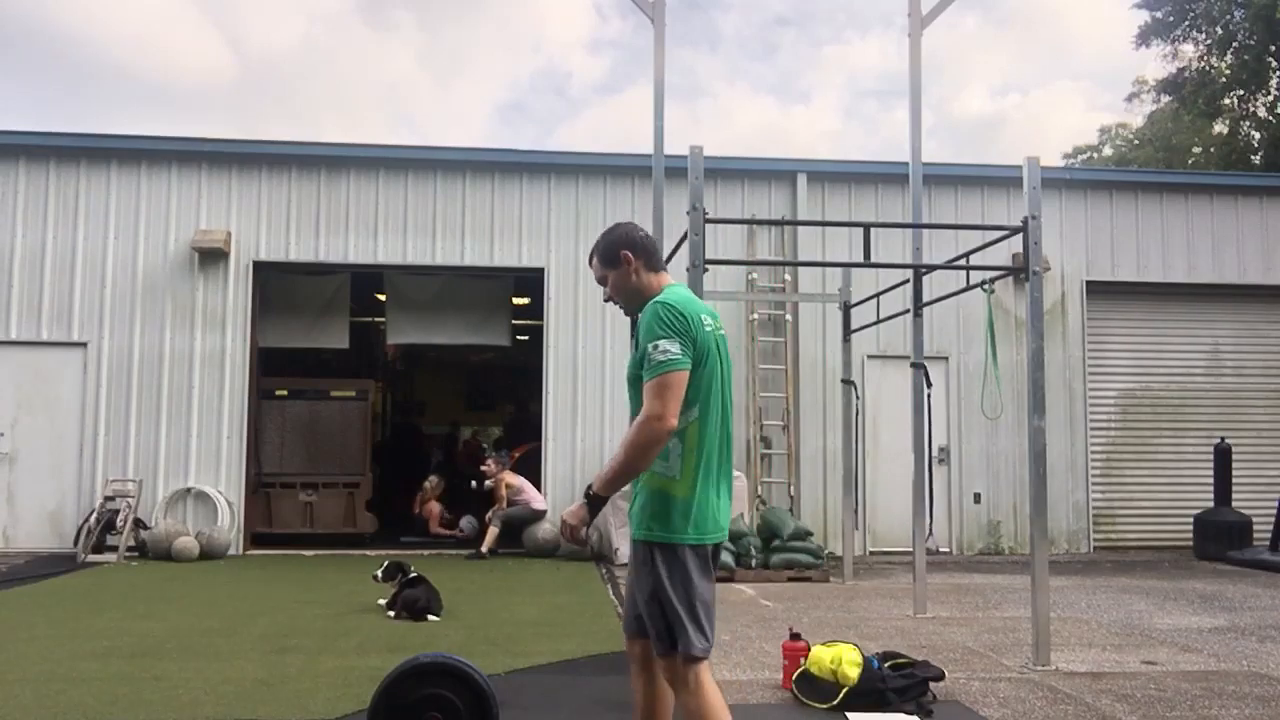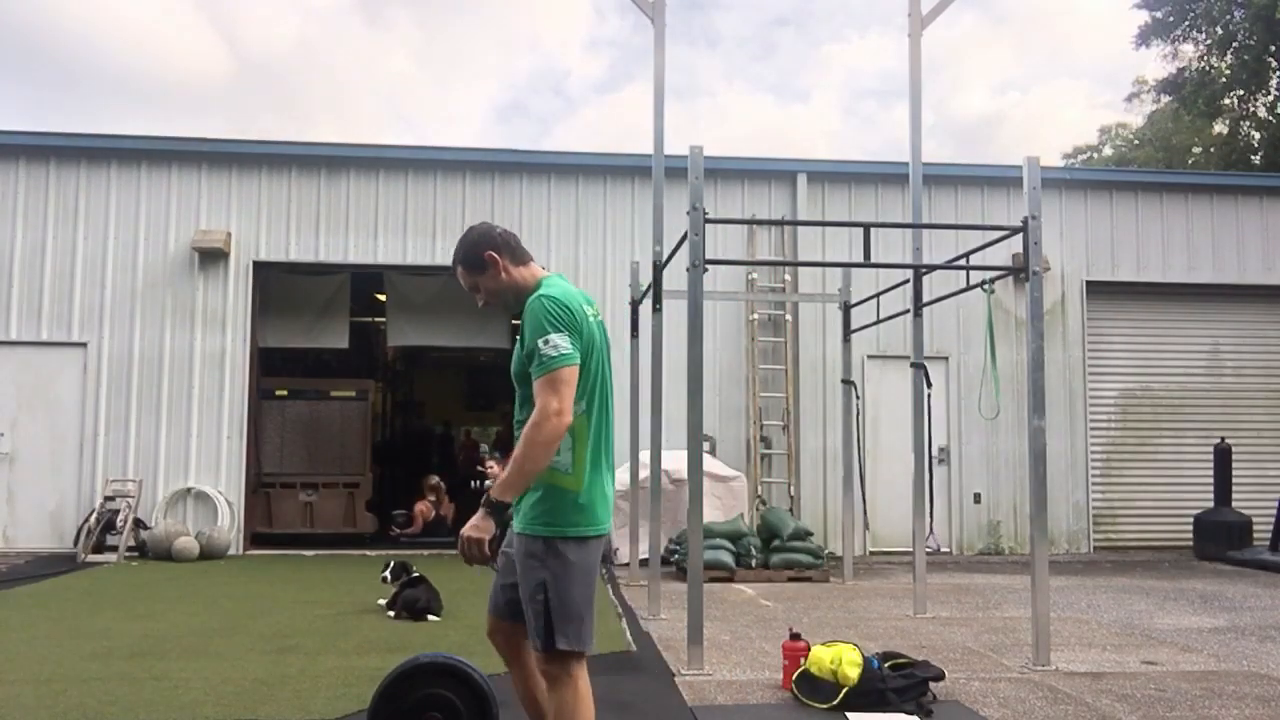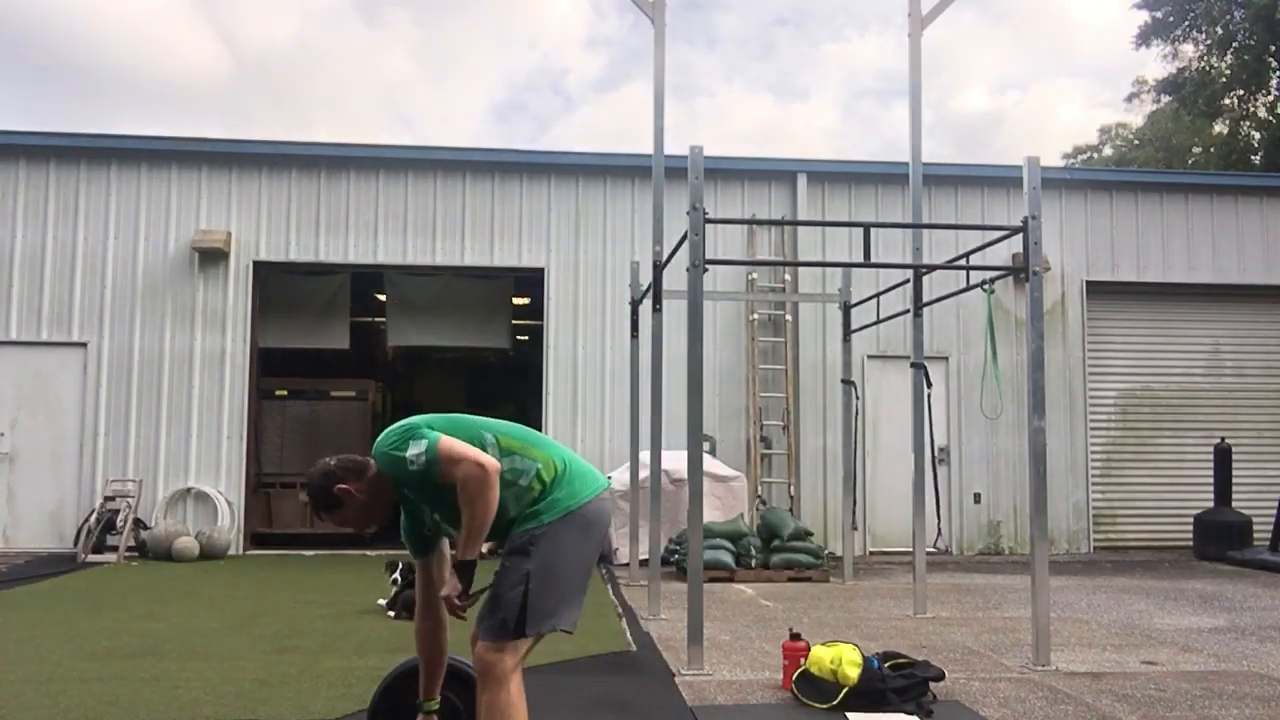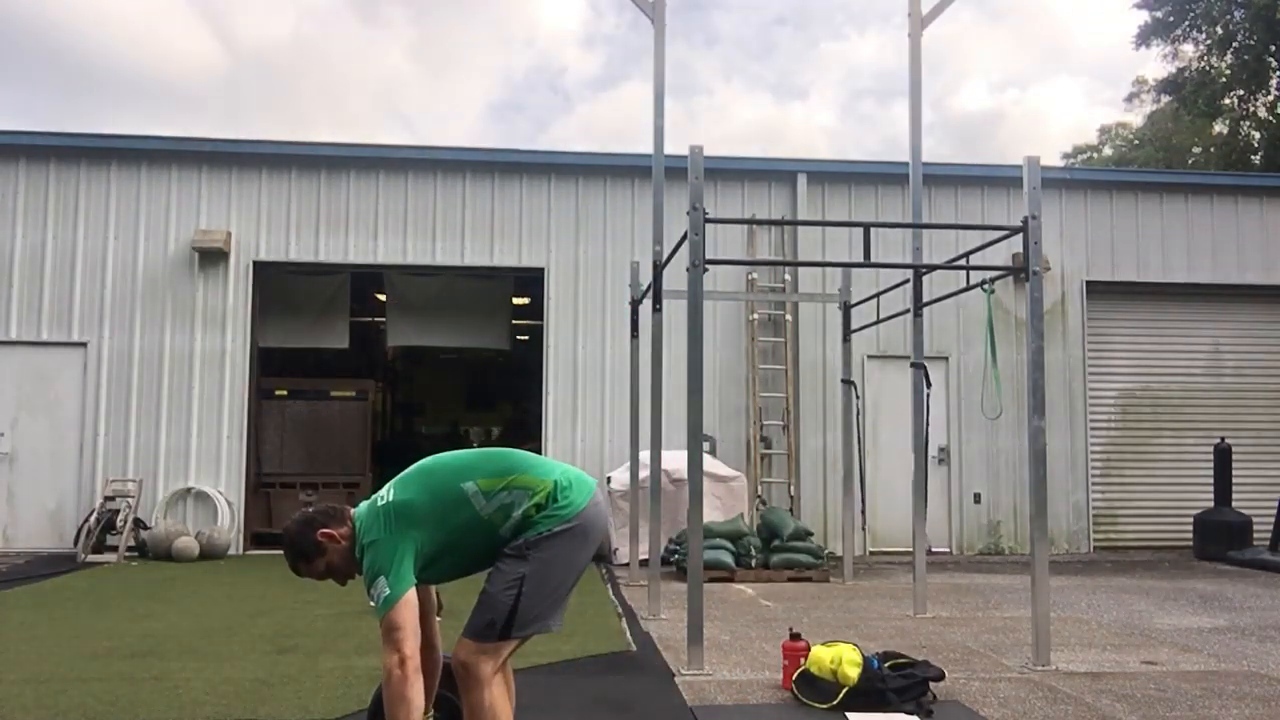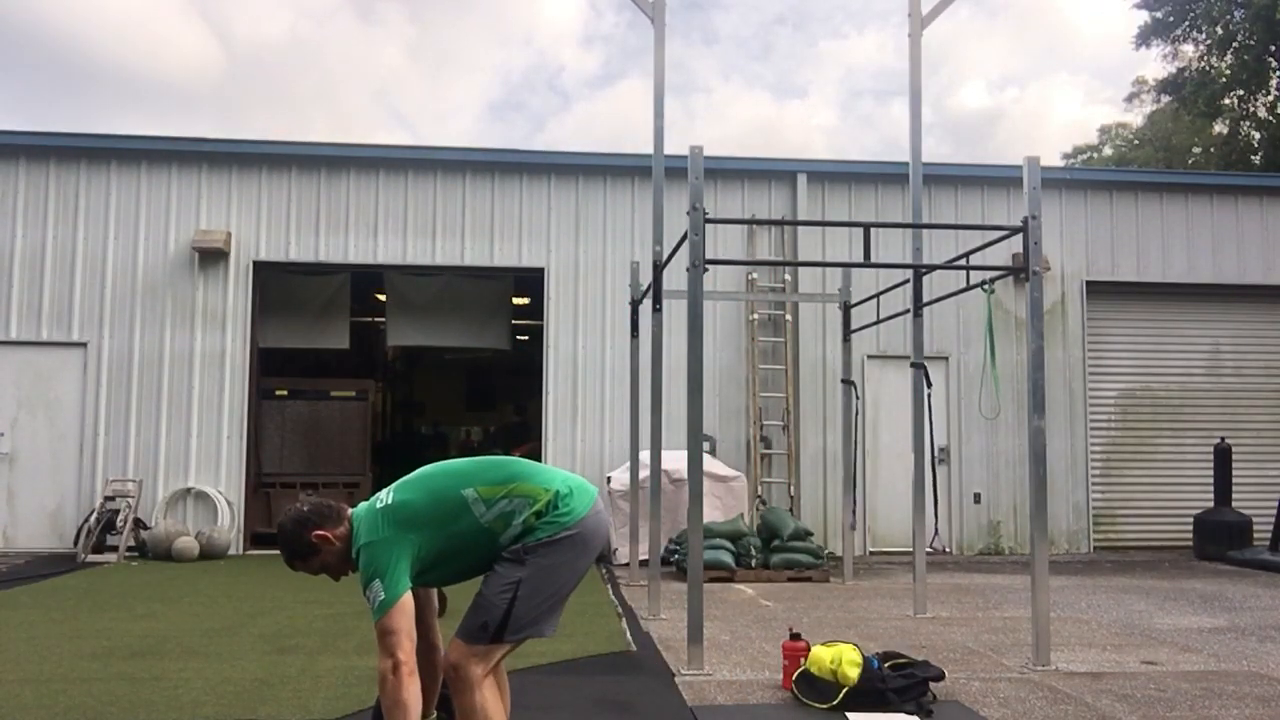
dt=1s
person 1, frame 1
left shoulder: (663, 313)
right shoulder: (698, 312)
left elbow: (659, 420)
left wrist: (591, 500)
left hip: (671, 517)
right hip: (697, 509)
left knee: (686, 667)
right knee: (643, 645)
person 1, frame 2
left shoulder: (546, 306)
right shoulder: (566, 300)
left elbow: (553, 416)
left wrist: (492, 508)
left hip: (558, 512)
right hip: (546, 507)
left knee: (559, 659)
right knee: (505, 628)
person 1, frame 3
left shoulder: (393, 449)
right shoulder: (416, 507)
left elbow: (482, 469)
right elbow: (430, 610)
left wrist: (463, 568)
left hip: (566, 506)
right hip: (567, 508)
left knee: (496, 659)
right knee: (489, 651)
person 1, frame 4
left shoulder: (382, 538)
right shoulder: (393, 520)
left elbow: (402, 660)
right elbow: (423, 643)
left hip: (562, 513)
right hip: (574, 505)
left knee: (475, 662)
right knee: (489, 653)
person 1, frame 5
left shoulder: (379, 542)
right shoulder: (390, 522)
left elbow: (399, 664)
right elbow: (426, 645)
left hip: (562, 522)
right hip: (575, 510)
left knee: (466, 665)
right knee: (482, 654)
